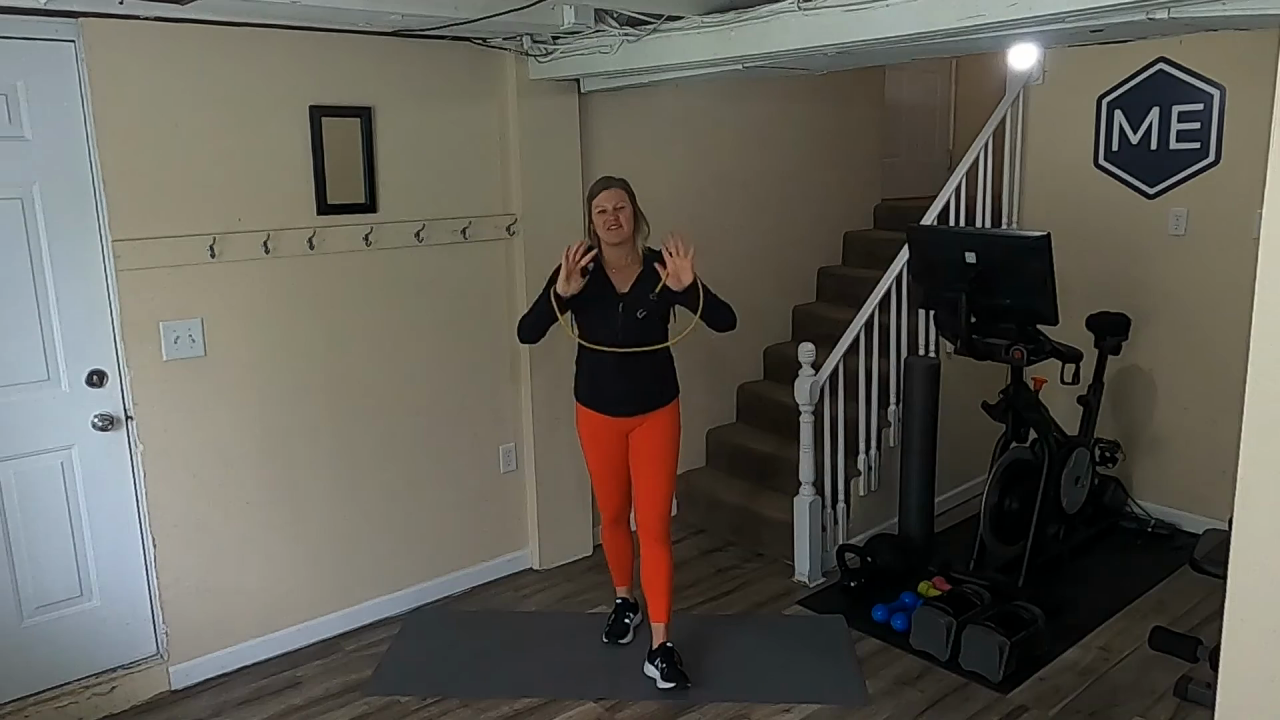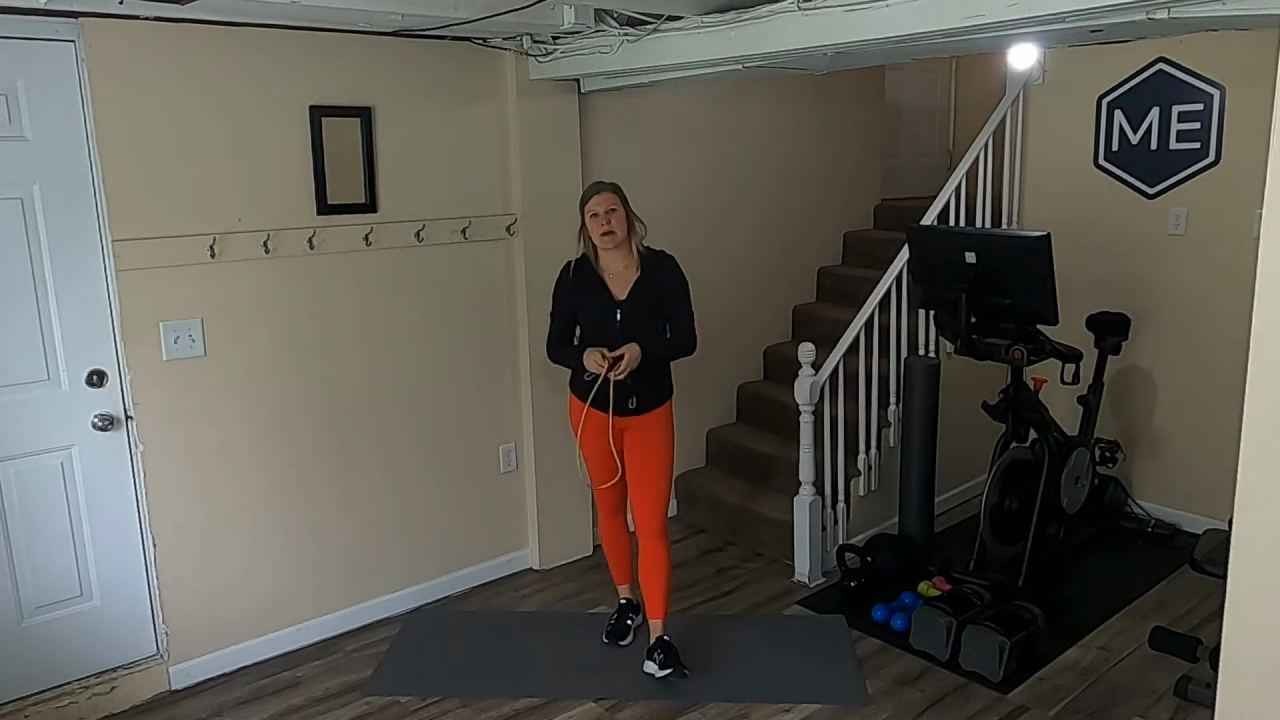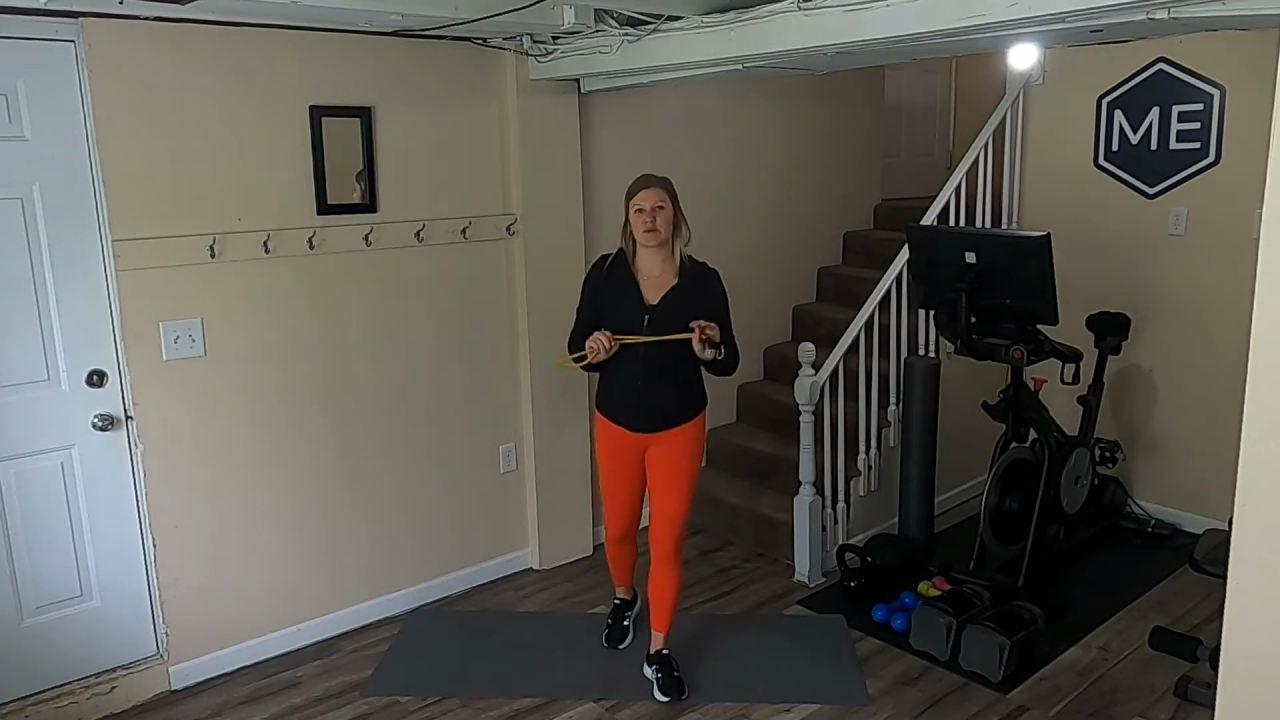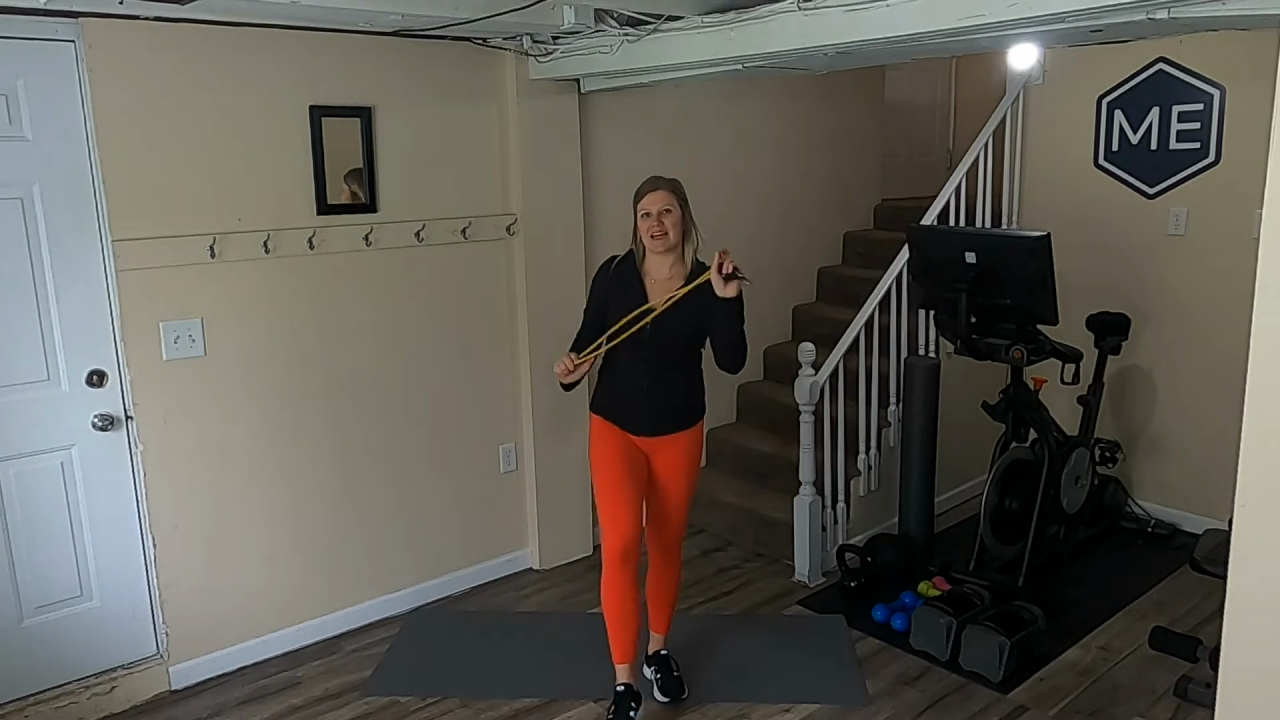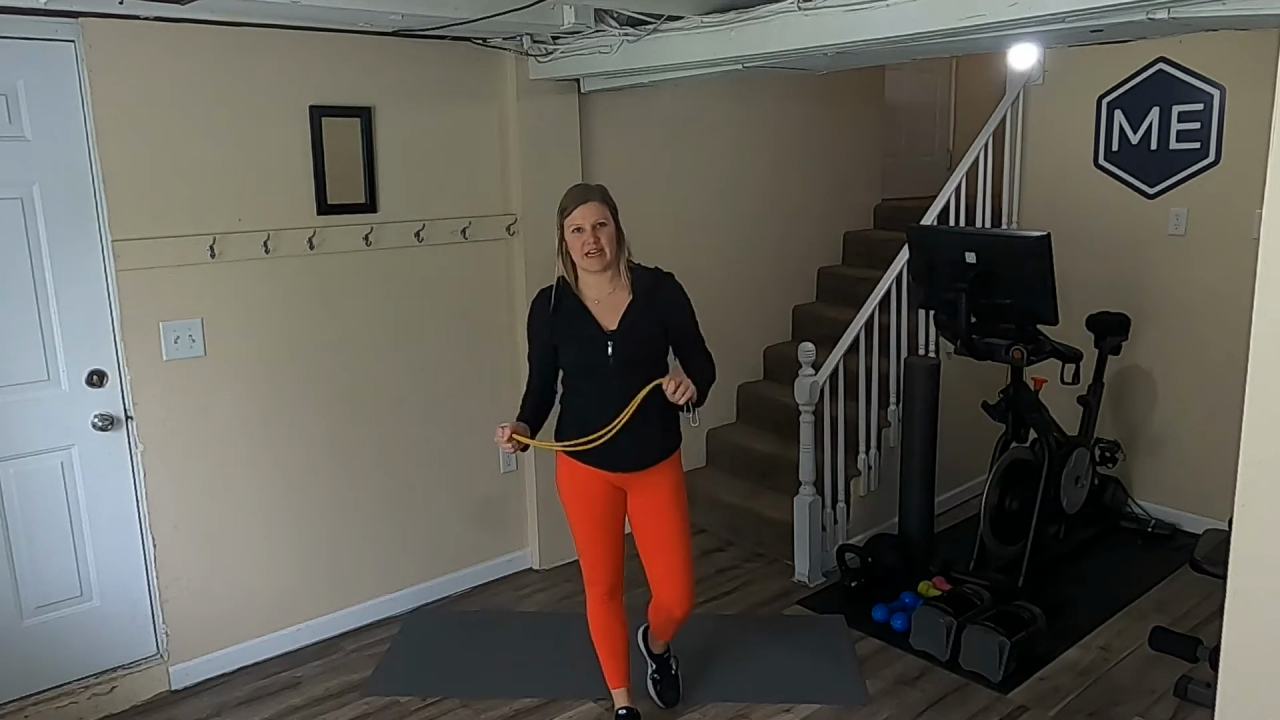
dt=1s
person 1, frame 1
left shoulder: (662, 265)
right shoulder: (580, 269)
left elbow: (726, 322)
right elbow: (527, 334)
left wrist: (688, 288)
right wrist: (560, 292)
left hip: (656, 413)
right hip: (597, 412)
left knee: (654, 527)
right knee: (613, 516)
left ankle: (660, 646)
right ankle: (624, 602)
person 1, frame 2
left shoulder: (661, 268)
right shoulder: (573, 276)
left elbow: (686, 341)
right elbow: (555, 346)
left wrist: (642, 351)
right wrist: (583, 356)
left hip: (650, 410)
right hip: (591, 408)
left knee: (652, 523)
right knee: (610, 509)
left ankle: (659, 640)
right ankle: (626, 601)
person 1, frame 3
left shoulder: (702, 280)
right shoulder: (605, 273)
left elbow: (729, 364)
right elbow: (575, 344)
left wrist: (712, 350)
right wrist: (591, 348)
left hip: (679, 428)
right hip: (616, 424)
left knee: (668, 543)
right knee: (619, 528)
left ankle: (659, 653)
right ankle: (624, 598)
person 1, frame 4
left shoulder: (708, 283)
right shoulder: (613, 274)
left elbow: (731, 362)
right elbow: (589, 339)
left wrist: (728, 300)
right wrist: (571, 369)
left hip: (678, 434)
right hip: (614, 427)
left knee: (667, 547)
right knee: (620, 545)
left ankle: (657, 652)
person 1, frame 5
left shoulder: (661, 290)
right shoulder: (550, 306)
left elbow: (701, 362)
right elbow: (541, 386)
left wrist: (690, 385)
right wrist: (522, 428)
left hip: (656, 465)
right hip: (584, 467)
left knee: (677, 596)
right knee: (603, 587)
left ankle: (655, 644)
